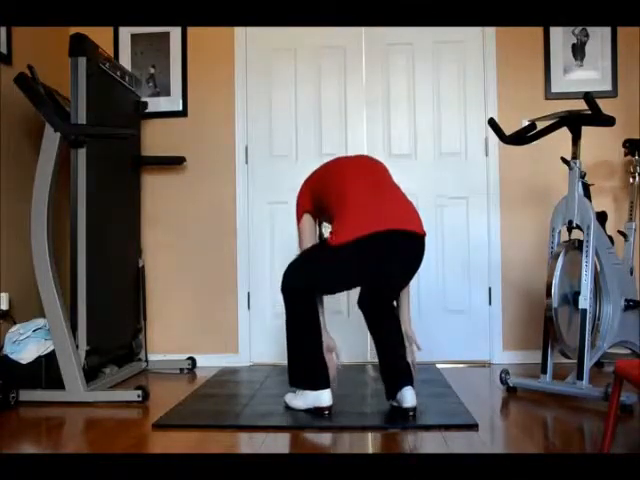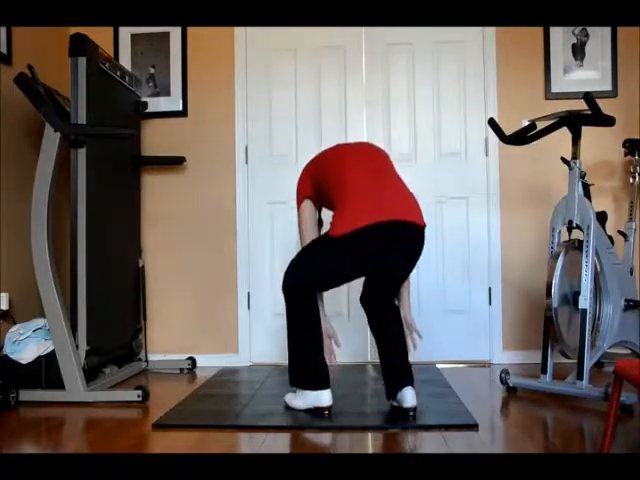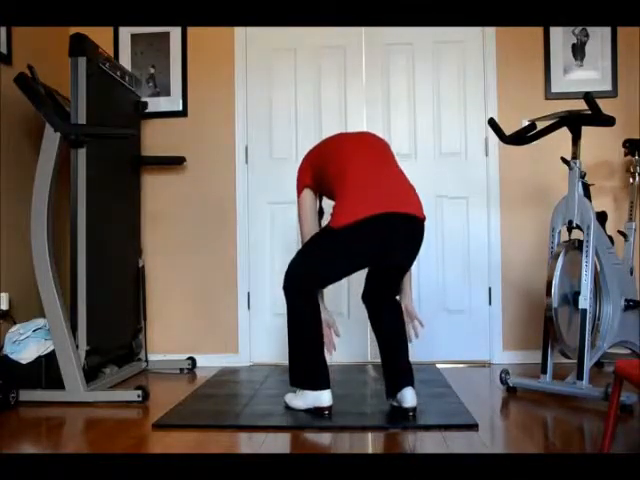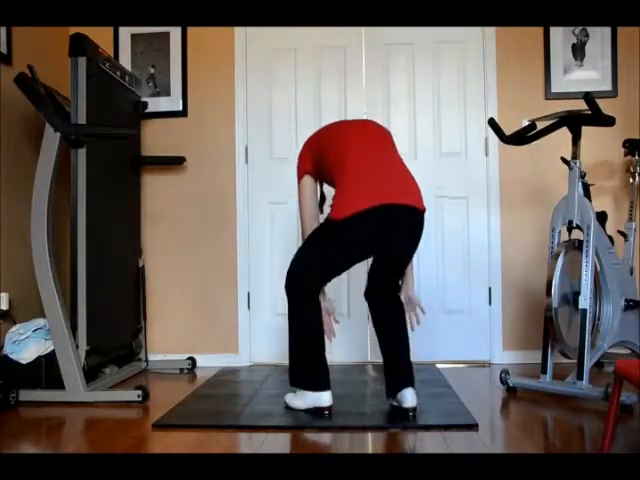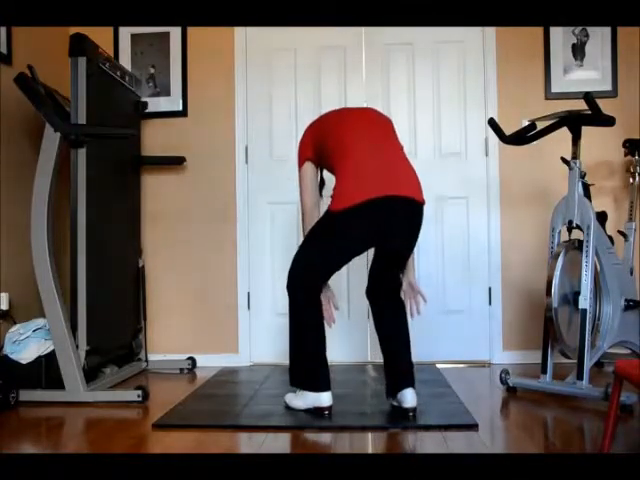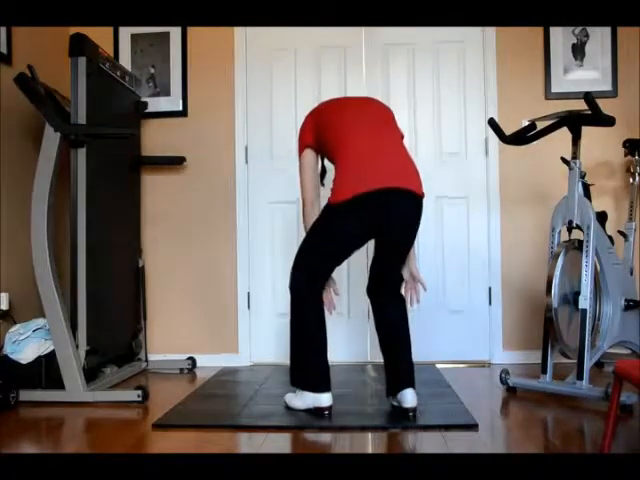
dt=0.2s
person 1, frame 1
left shoulder: (312, 186)
right shoulder: (374, 166)
left elbow: (313, 264)
left wrist: (322, 333)
right wrist: (404, 320)
left hip: (360, 241)
right hip: (412, 239)
left knee: (295, 284)
right knee: (378, 302)
left ankle: (315, 389)
right ankle: (402, 388)
person 1, frame 2
left shoulder: (312, 172)
right shoulder: (375, 153)
left elbow: (312, 250)
left wrist: (322, 319)
right wrist: (404, 308)
left hip: (360, 230)
right hip: (412, 229)
left knee: (296, 284)
right knee: (379, 299)
left ankle: (315, 389)
right ankle: (403, 389)
person 1, frame 3
left shoulder: (312, 161)
right shoulder: (376, 143)
left elbow: (311, 241)
left wrist: (321, 308)
right wrist: (405, 297)
left hip: (360, 222)
right hip: (412, 220)
left knee: (298, 284)
right knee: (381, 296)
left ankle: (315, 389)
right ankle: (403, 389)
person 1, frame 4
left shoulder: (313, 147)
right shoulder: (378, 131)
left elbow: (311, 227)
left wrist: (320, 294)
right wrist: (407, 285)
left hip: (359, 213)
right hip: (411, 211)
left knee: (300, 283)
right knee: (384, 292)
left ankle: (315, 390)
right ankle: (403, 389)
person 1, frame 5
left shoulder: (314, 133)
right shoulder: (379, 119)
left elbow: (311, 212)
left wrist: (321, 282)
right wrist: (407, 273)
left hip: (358, 204)
right hip: (411, 202)
left knee: (302, 282)
right knee: (385, 290)
left ankle: (315, 390)
right ankle: (404, 389)
person 1, frame 6
left shoulder: (315, 120)
right shoulder: (380, 109)
left elbow: (311, 200)
left wrist: (322, 270)
right wrist: (408, 261)
left hip: (357, 196)
right hip: (409, 194)
left knee: (305, 281)
right knee: (386, 288)
left ankle: (315, 391)
right ankle: (404, 389)
